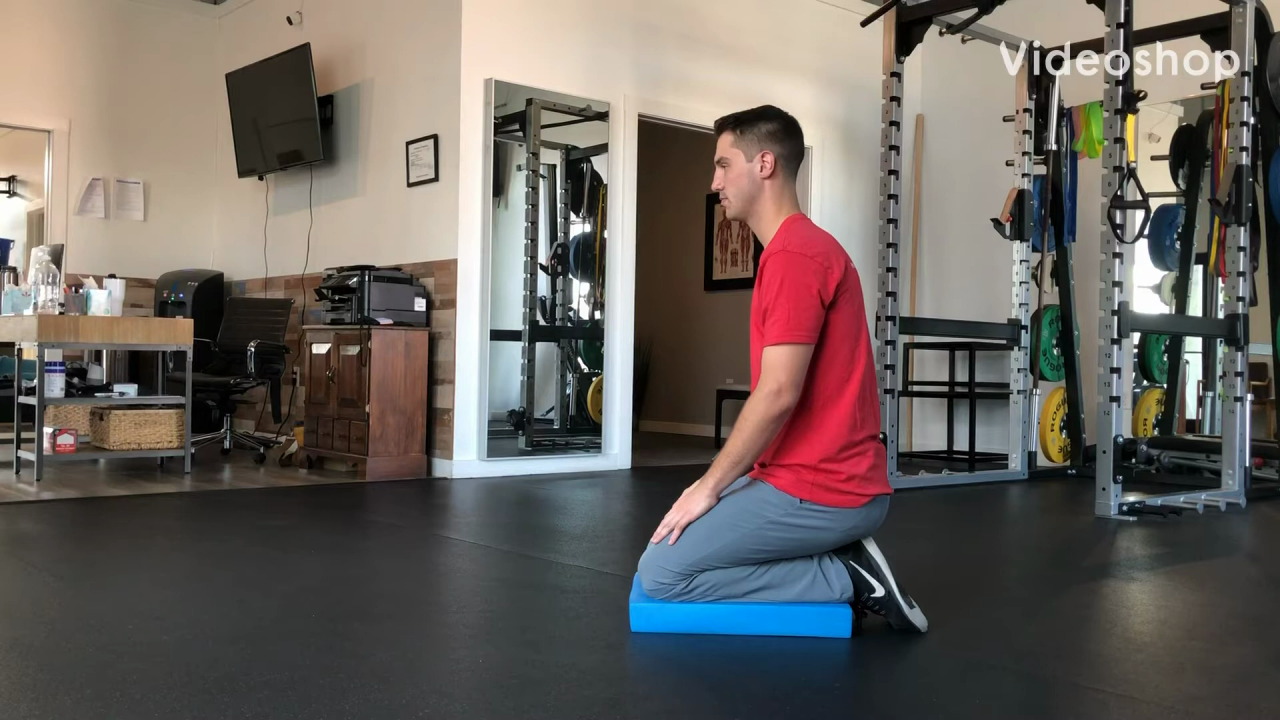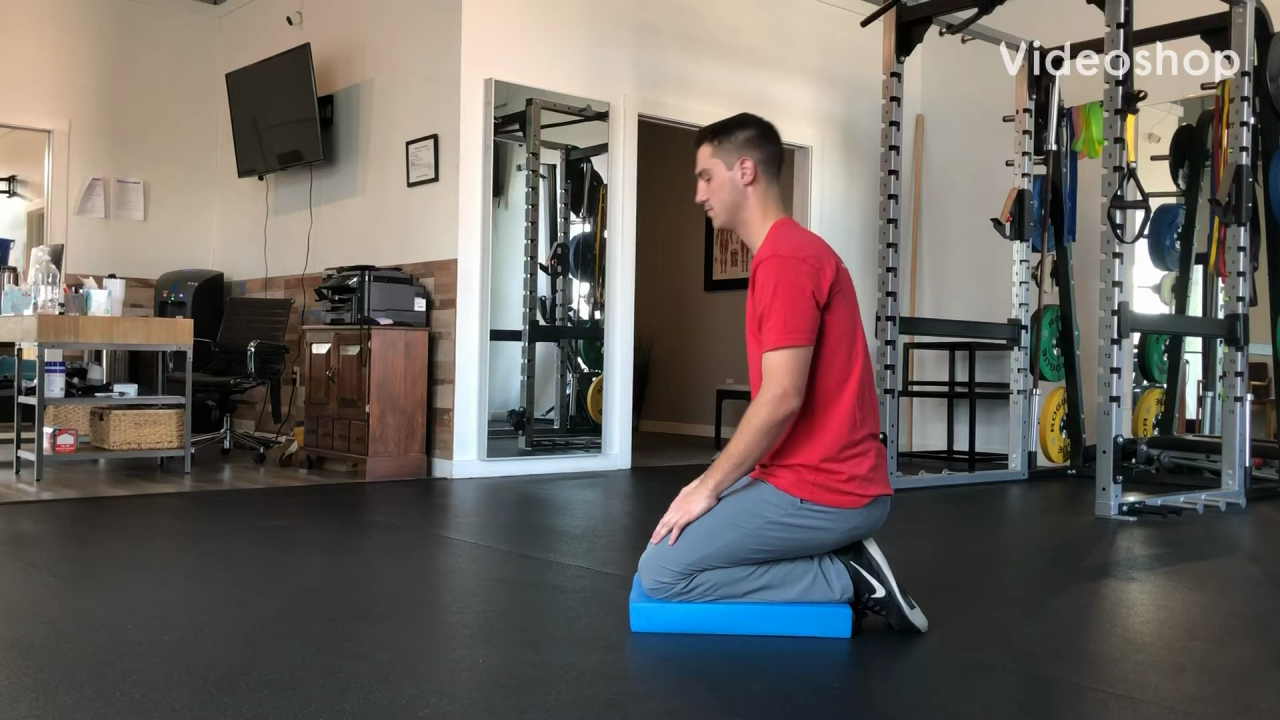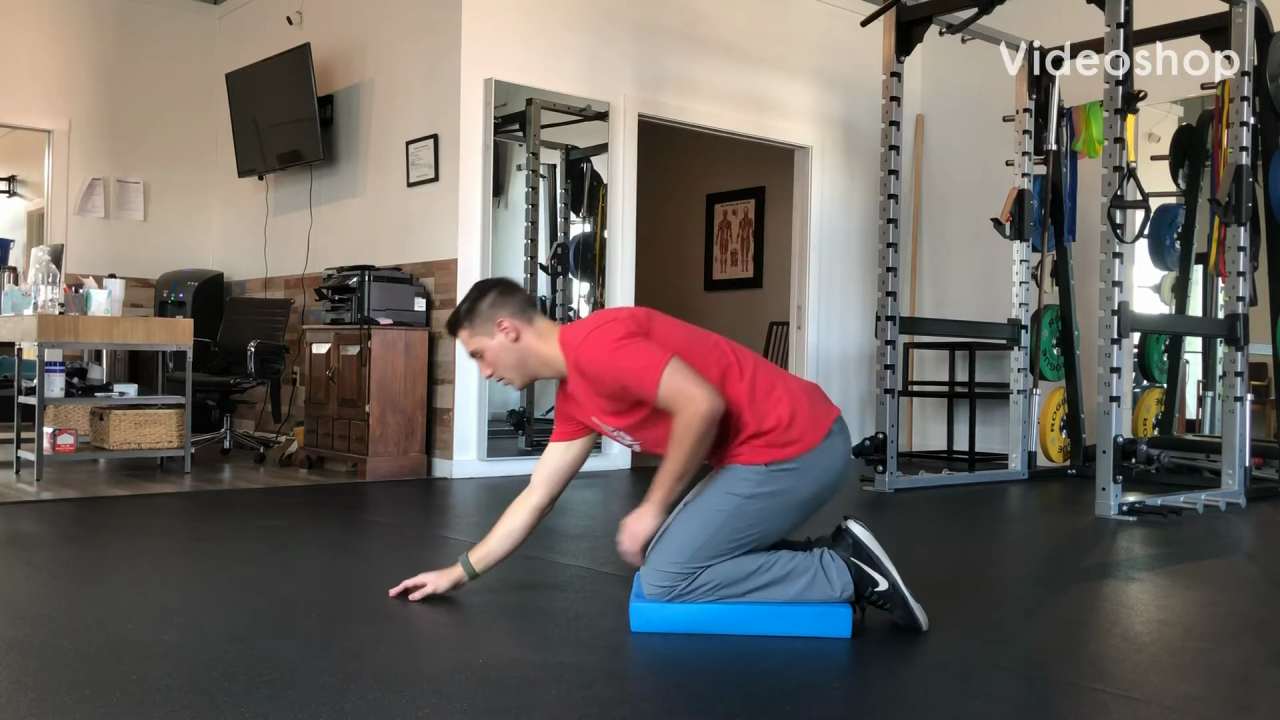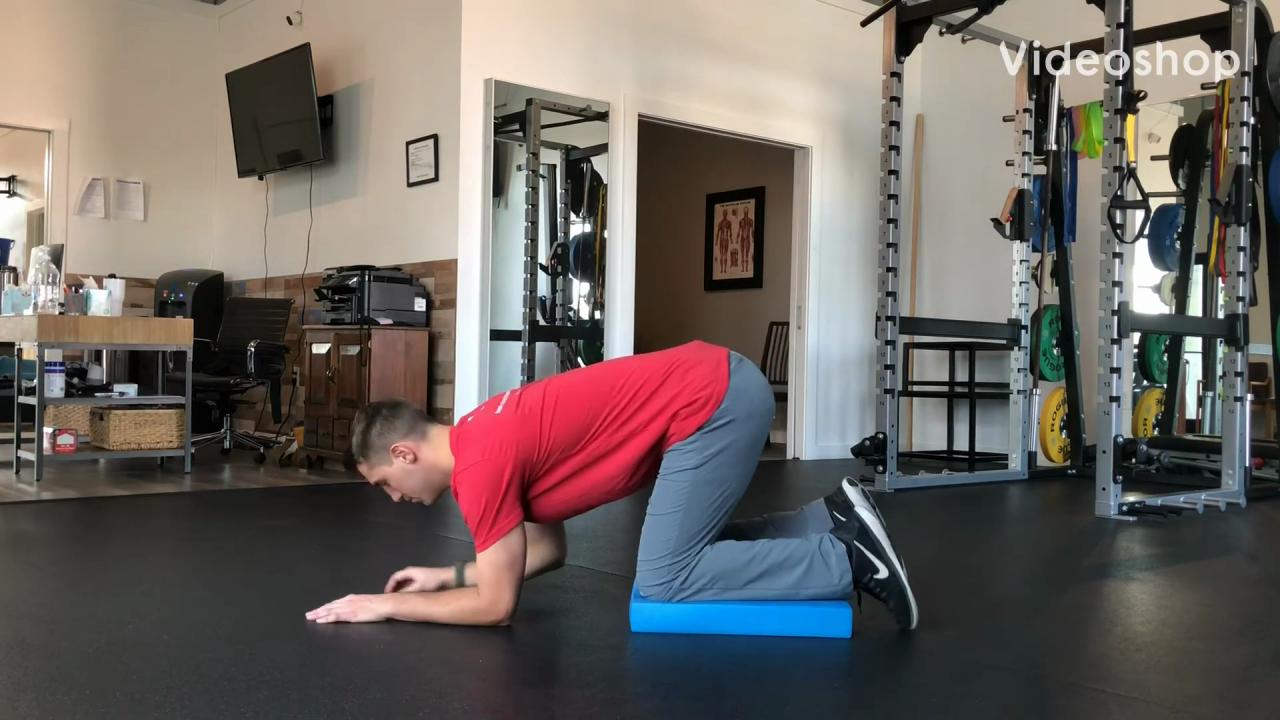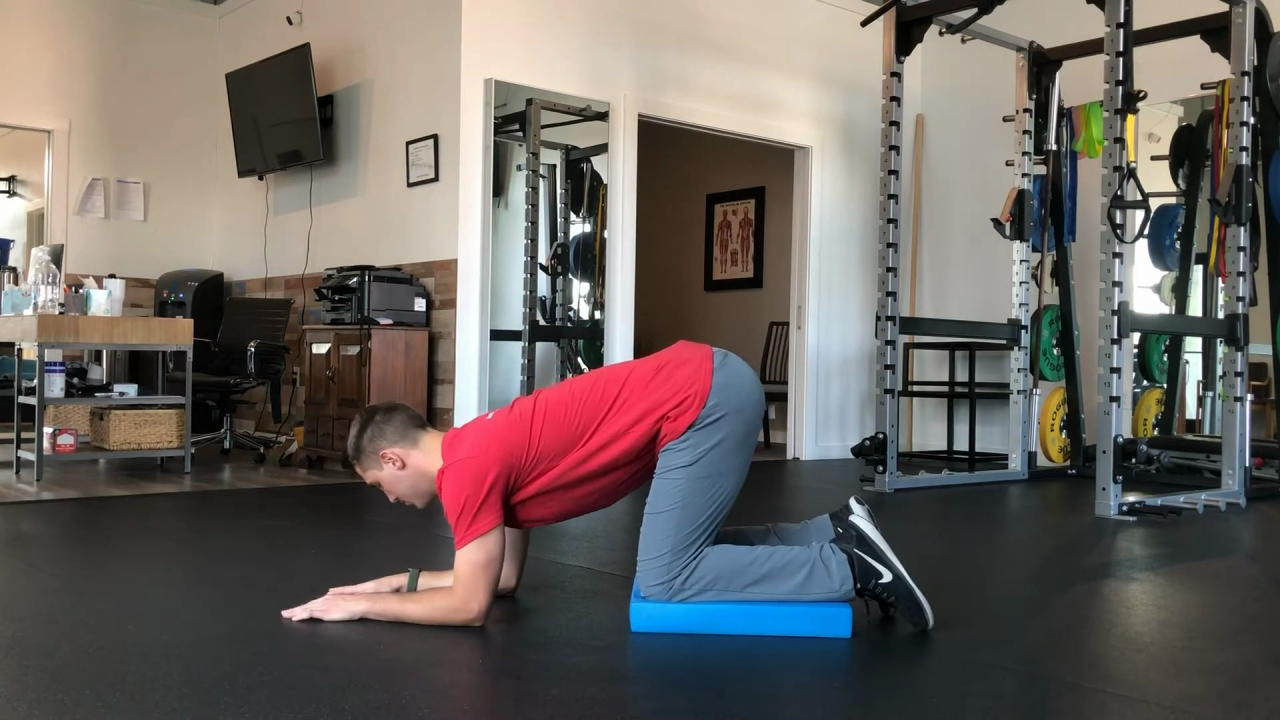
dt=1s
person 1, frame 1
left shoulder: (793, 255)
right shoulder: (801, 249)
left elbow: (777, 395)
left wrist: (709, 487)
right wrist: (716, 481)
left hip: (817, 489)
right hip: (825, 477)
left knee: (662, 572)
right knee: (680, 540)
left ankle: (844, 578)
right ankle: (840, 563)
person 1, frame 2
left shoulder: (784, 260)
right shoulder: (790, 252)
left elbow: (781, 401)
left wrist: (709, 488)
right wrist: (713, 480)
left hip: (820, 491)
right hip: (828, 478)
left knee: (661, 572)
right knee: (684, 540)
left ankle: (844, 579)
right ankle: (839, 566)
person 1, frame 3
left shoulder: (594, 342)
right shoulder: (575, 395)
left elbow: (702, 405)
right elbow: (536, 497)
left wrist: (654, 507)
right wrist: (458, 572)
left hip: (795, 446)
right hip: (790, 446)
left knee: (664, 580)
right knee: (671, 553)
left ankle: (843, 575)
right ankle: (832, 556)
person 1, frame 4
left shoulder: (479, 464)
right shoulder: (488, 436)
left elbow: (496, 604)
right elbow: (548, 547)
left wrist: (385, 605)
right wrist: (453, 575)
left hip: (713, 403)
right hip: (725, 382)
left knee: (665, 582)
right knee: (687, 549)
left ankle: (849, 561)
right ankle: (834, 521)
person 1, frame 5
left shoulder: (466, 469)
right shoulder: (489, 455)
left elbow: (470, 604)
right elbow: (501, 576)
left wrist: (362, 604)
right wrist: (401, 580)
left hip: (705, 398)
right hip: (714, 383)
left knee: (665, 583)
right knee: (685, 551)
left ankle: (848, 567)
right ankle: (836, 534)
